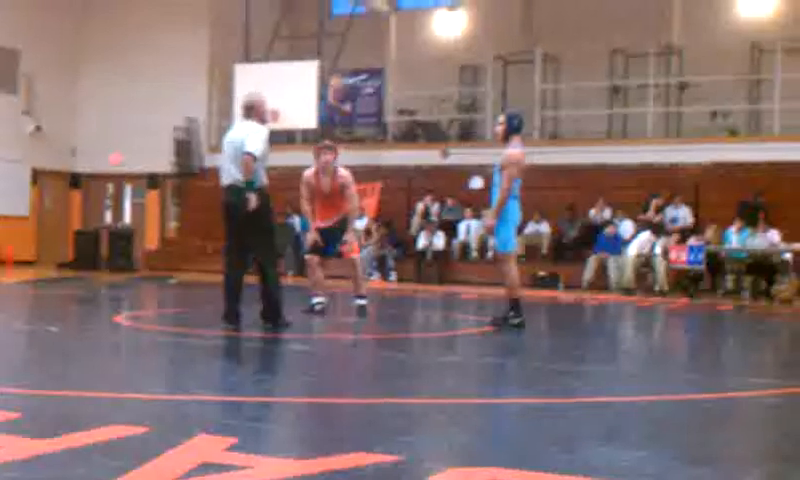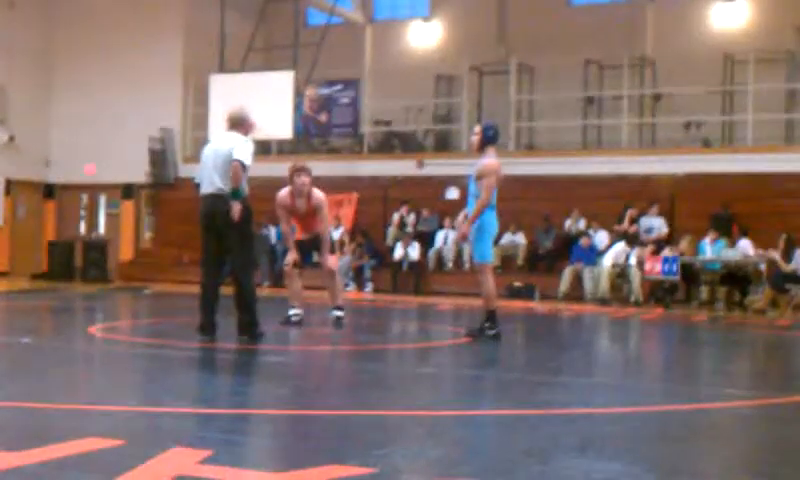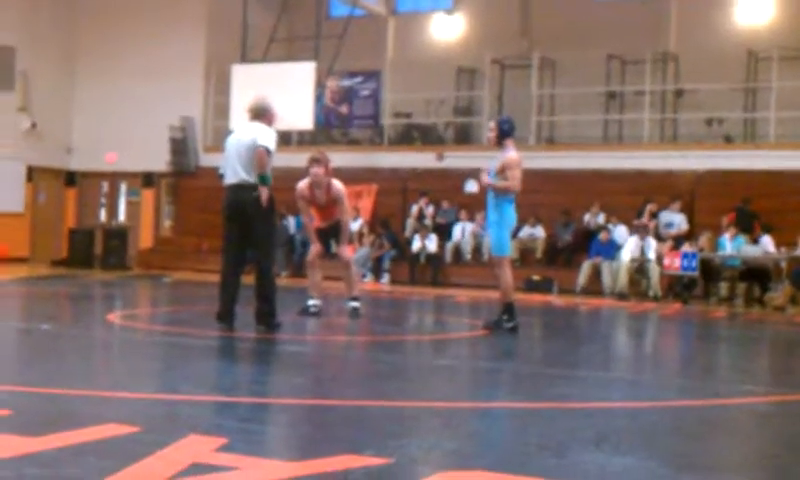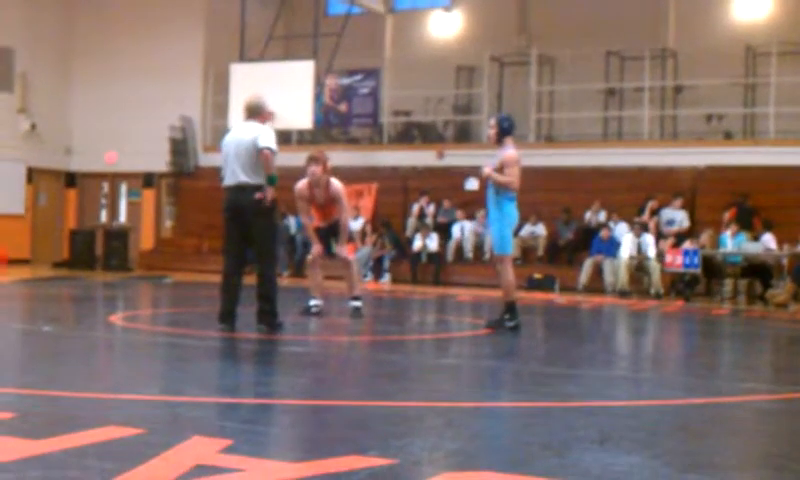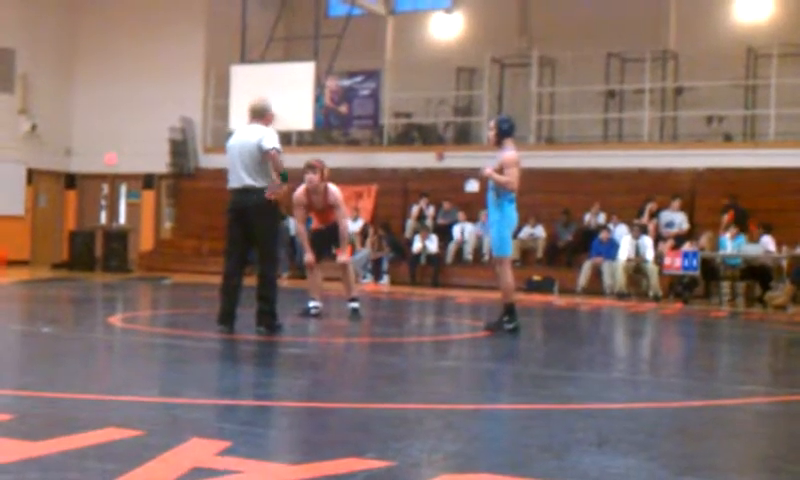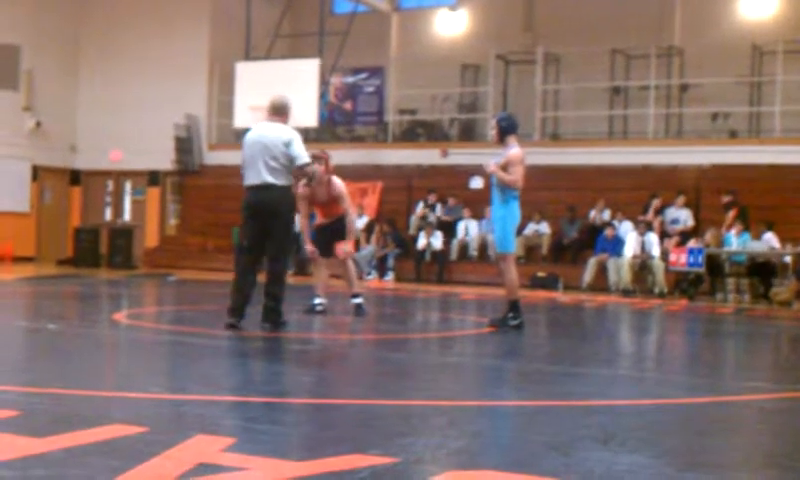
dt=0.4s
person 1, frame 1
left shoulder: (232, 131)
right shoulder: (258, 130)
left elbow: (225, 167)
right elbow: (248, 158)
left wrist: (238, 189)
right wrist: (251, 190)
left hip: (229, 195)
right hip: (251, 195)
left knee: (234, 258)
right knee: (265, 257)
left ankle: (231, 316)
right ankle: (272, 315)
person 1, frame 2
left shoulder: (211, 144)
right shoulder: (243, 142)
left elbow: (200, 179)
right elbow: (236, 167)
left wrist: (211, 198)
right wrist: (235, 199)
left hip: (208, 204)
right hip: (231, 205)
left knee: (210, 268)
right knee: (242, 268)
left ankle: (207, 327)
right ankle: (248, 328)
person 1, frame 3
left shoulder: (234, 135)
right shoulder: (266, 132)
left elbow: (224, 170)
right elbow: (261, 152)
left wrist: (233, 189)
right wrist: (264, 184)
left hip: (232, 194)
right hip: (254, 195)
left knee: (232, 258)
right knee: (263, 258)
left ankle: (225, 316)
right ankle: (265, 318)
person 1, frame 4
left shoulder: (230, 135)
right shoulder: (263, 131)
left elbow: (227, 169)
right elbow: (267, 154)
right wrist: (271, 184)
left hip: (232, 195)
right hip: (256, 196)
left knee: (233, 258)
right knee: (265, 258)
left ankle: (227, 317)
right ankle: (267, 318)
person 1, frame 5
left shoulder: (234, 137)
right shoulder: (266, 133)
right elbow: (273, 153)
right wrist: (282, 180)
left hip: (236, 197)
right hip: (260, 199)
left knee: (233, 260)
right knee: (267, 260)
left ankle: (226, 318)
right ankle: (266, 319)
person 1, frame 6
left shoulder: (250, 134)
right shoulder: (289, 134)
left elbow: (245, 168)
right elbow: (306, 168)
right wrist: (295, 176)
left hip: (253, 194)
right hip: (279, 196)
left knee: (247, 254)
right knee: (278, 257)
left ankle: (235, 312)
right ankle: (271, 316)
person 2, frame 1
left shoulder: (512, 152)
right shoulder: (511, 152)
left elbow: (506, 189)
left wrist: (493, 216)
right wrist: (492, 212)
left hip: (505, 212)
right hip: (503, 211)
left knee: (507, 261)
right knee: (506, 261)
left ankle: (516, 313)
right ankle: (512, 311)
person 2, frame 2
left shoulder: (489, 163)
right shoulder: (485, 162)
left elbow: (485, 199)
left wrist: (469, 223)
right wrist: (466, 215)
left hip: (482, 222)
right hip: (479, 222)
left knee: (484, 271)
right knee: (482, 271)
left ankle: (492, 324)
right ankle: (488, 322)
person 2, frame 3
left shoulder: (511, 156)
right shoulder: (504, 156)
left elbow: (515, 186)
left wrist: (490, 183)
right wrist: (489, 181)
left hip: (501, 214)
right hip: (495, 214)
left knee: (502, 264)
right knee: (499, 265)
left ankle: (509, 317)
right ankle: (506, 315)
person 2, frame 4
left shoulder: (509, 154)
right shoulder: (503, 153)
left elbow: (513, 184)
left wrist: (491, 174)
right wrist: (491, 175)
left hip: (503, 212)
right hip: (498, 212)
left knee: (504, 263)
right knee: (502, 263)
left ankle: (511, 315)
right ankle: (508, 313)
person 2, frame 5
left shoulder: (509, 155)
right shoulder: (503, 155)
left elbow: (512, 184)
left wrist: (491, 174)
right wrist: (492, 175)
left hip: (503, 214)
right hip: (498, 214)
left knee: (503, 264)
right knee: (500, 265)
left ankle: (510, 317)
right ankle: (507, 315)
person 2, frame 6
left shoulder: (514, 153)
right shoulder: (508, 152)
left elbow: (517, 183)
left wrist: (495, 172)
right wrist: (495, 172)
left hip: (506, 211)
right hip: (501, 210)
left knee: (507, 261)
right knee: (504, 261)
left ankle: (515, 313)
right ankle: (512, 311)
person 3, frame 1
left shoulder: (344, 175)
right shoulder: (308, 176)
left elbow: (354, 204)
right elbow: (305, 203)
left wrist: (350, 231)
right wrist: (311, 229)
left hip: (341, 221)
right hip: (321, 223)
left knee: (353, 258)
right knee: (311, 260)
left ankle: (361, 299)
right ankle: (318, 300)
person 3, frame 2
left shoulder: (318, 197)
right shoulder: (282, 197)
left elbow: (325, 226)
right elbow: (284, 225)
left wrist: (325, 254)
right wrist: (292, 250)
left hip: (319, 235)
right hip: (300, 235)
left knee: (331, 268)
right knee: (289, 269)
left ankle: (338, 312)
right ankle: (295, 312)
person 3, frame 3
left shoulder: (337, 188)
right shoulder: (302, 188)
left elbow: (345, 217)
right elbow: (306, 217)
left wrist: (343, 244)
right wrist: (314, 242)
left hip: (338, 223)
right hip: (320, 224)
left knee: (346, 259)
right knee: (311, 259)
left ankle: (354, 302)
right ankle: (314, 302)
person 3, frame 4
left shoulder: (336, 186)
right shoulder: (301, 188)
left elbow: (344, 216)
right elbow: (305, 217)
left wrist: (342, 244)
right wrist: (315, 243)
left hip: (338, 222)
right hip: (320, 224)
left knee: (347, 258)
right knee: (313, 260)
left ankle: (356, 301)
right ankle: (316, 302)
person 3, frame 5
left shoulder: (333, 193)
right shoulder: (299, 195)
left elbow: (343, 223)
right elbow: (300, 225)
left wrist: (343, 251)
right wrist: (307, 252)
left hip: (336, 226)
right hip: (318, 227)
left knee: (344, 261)
right knee: (310, 262)
left ankle: (353, 304)
right ankle: (315, 304)
person 3, frame 6
left shoulder: (337, 185)
right shoulder: (303, 188)
left elbow: (350, 213)
right elbow: (303, 217)
left wrist: (349, 242)
right wrist: (307, 243)
left hip: (341, 221)
right hip: (323, 223)
left knee: (344, 256)
right knee: (318, 259)
left ankle: (357, 299)
right ankle: (320, 301)
